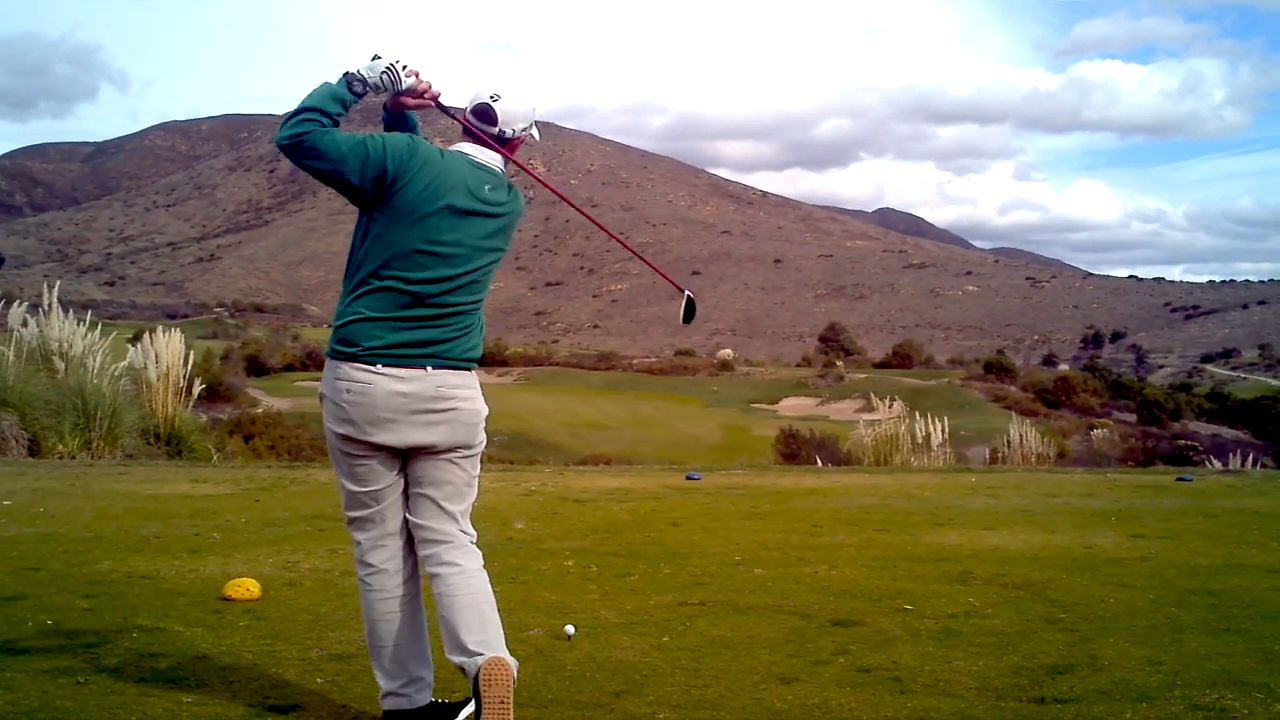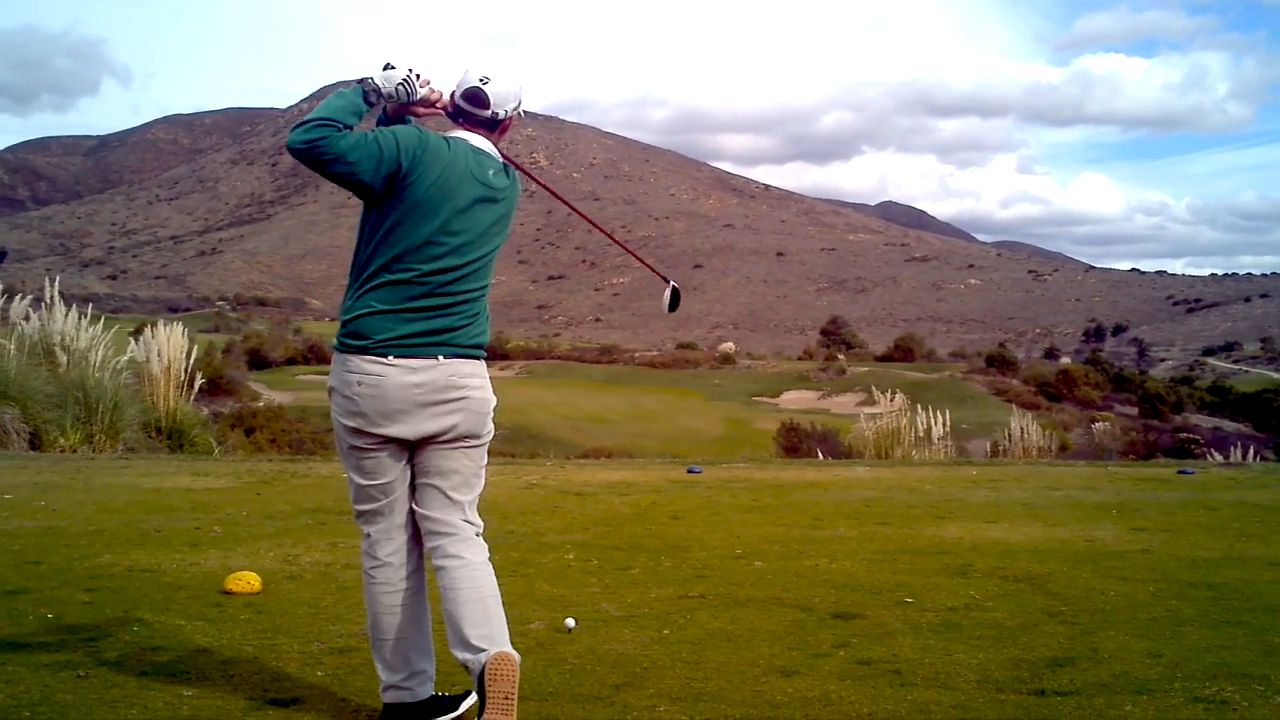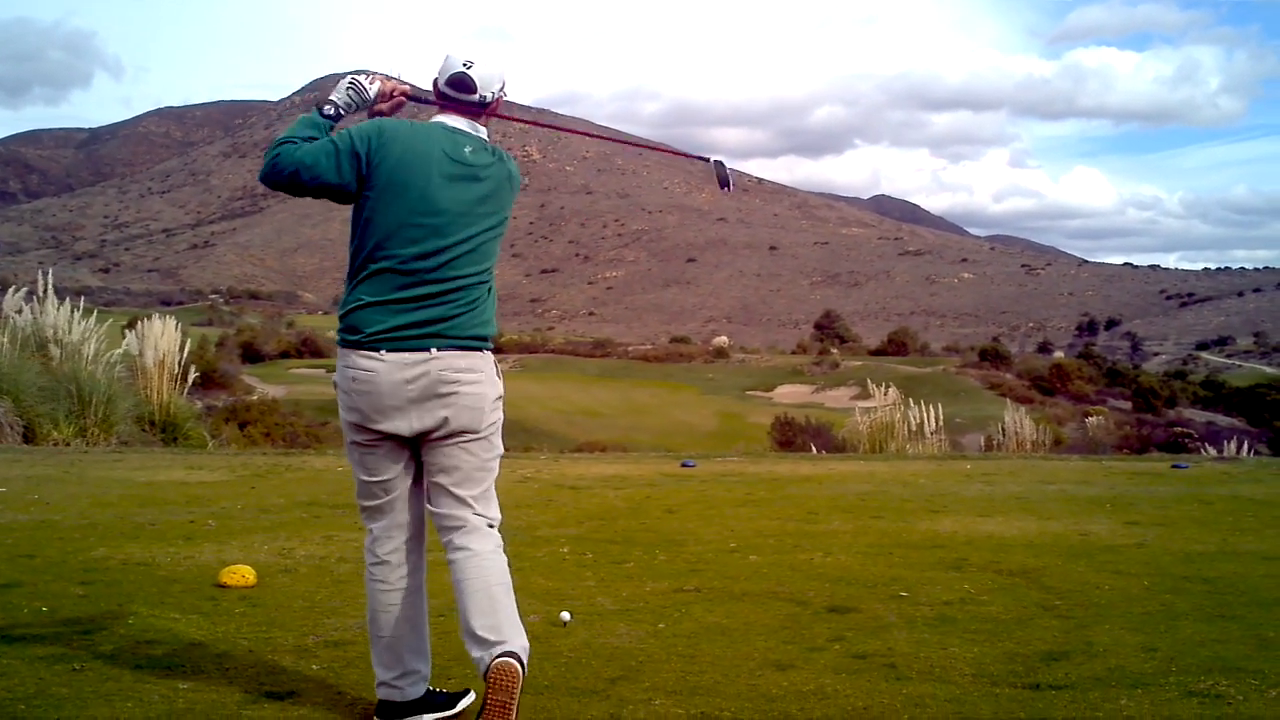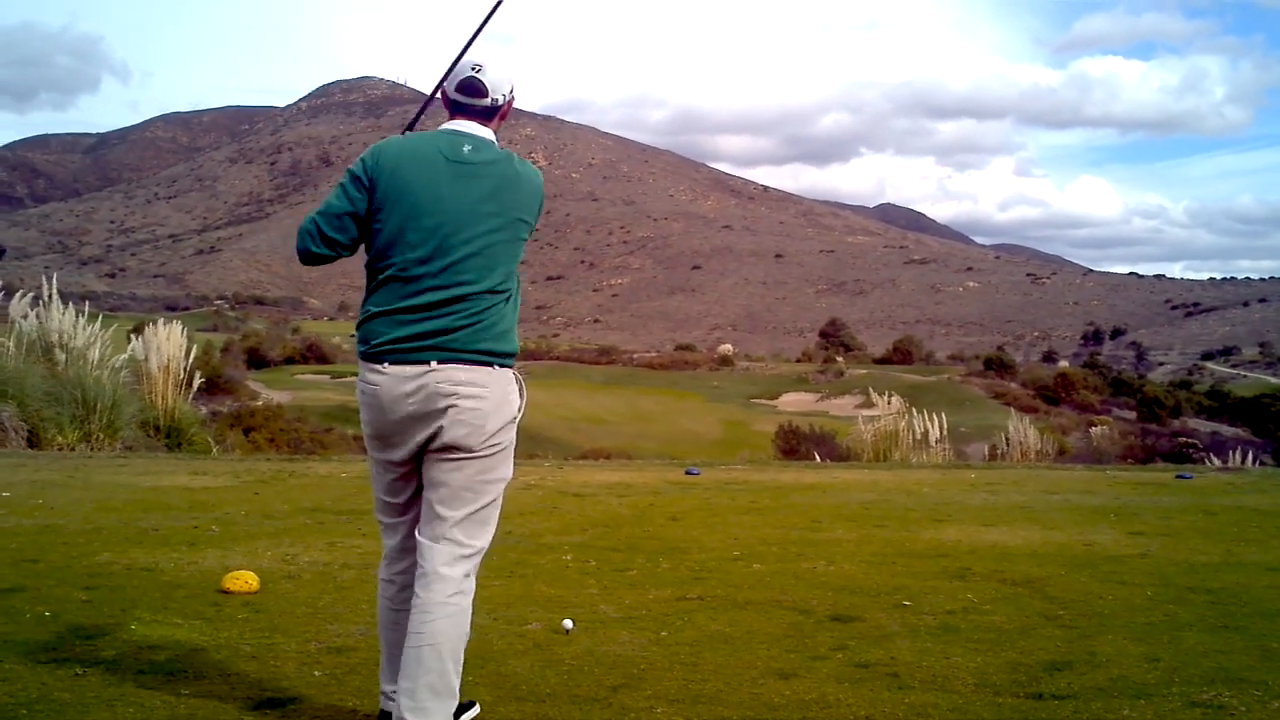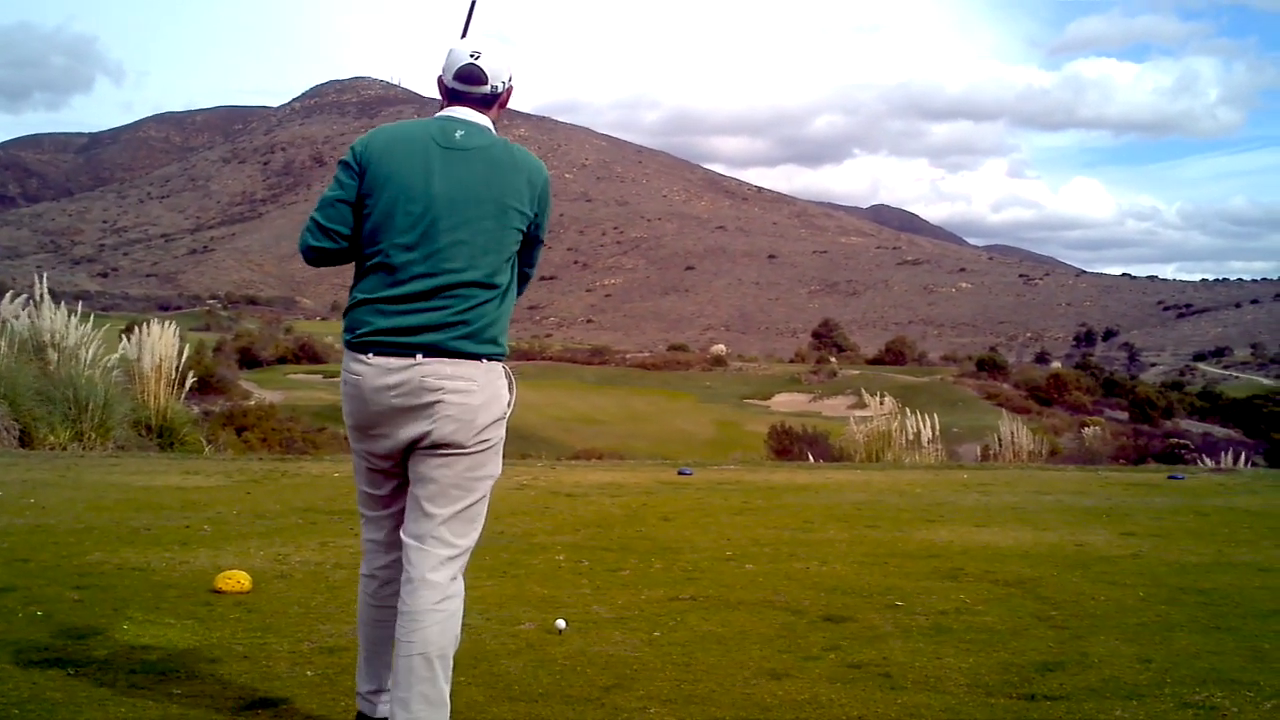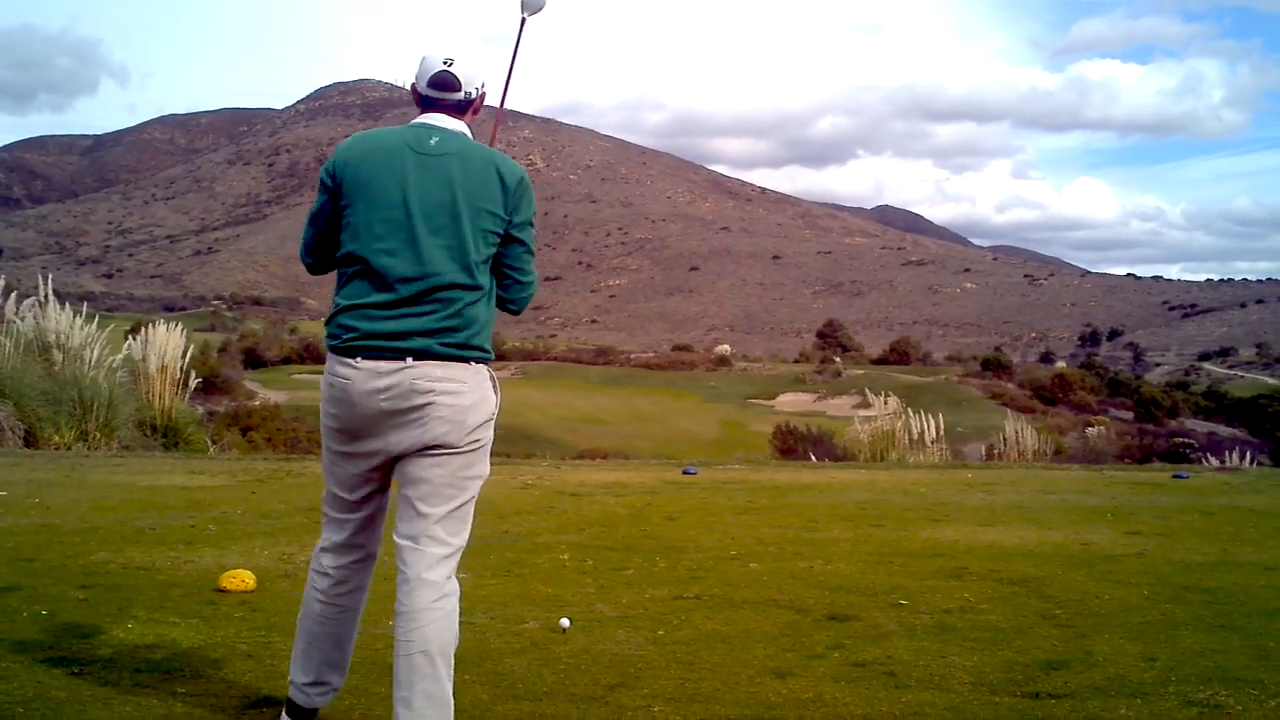
dt=0.3s
person 1, frame 1
left shoulder: (408, 163)
right shoulder: (509, 203)
left elbow: (297, 136)
left wrist: (366, 81)
right wrist: (398, 111)
left hip: (360, 385)
right hip: (449, 392)
left knee: (380, 549)
right knee: (449, 541)
right ankle: (488, 662)
person 1, frame 2
left shoulder: (417, 153)
right shoulder: (506, 185)
left elbow: (307, 141)
left wrist: (378, 89)
right wrist: (402, 116)
left hip: (371, 377)
right hip: (457, 381)
left knee: (388, 541)
right knee: (456, 533)
right ankle: (492, 655)
person 1, frame 3
left shoulder: (383, 141)
right shoulder: (506, 174)
left elbow: (277, 169)
left wrist: (339, 104)
left hip: (371, 369)
right hip: (462, 372)
left knee: (390, 538)
right knee: (471, 529)
right ankle: (500, 657)
person 1, frame 4
left shoulder: (387, 160)
right shoulder: (527, 182)
left elbow: (313, 246)
left hip: (387, 380)
right hip: (477, 386)
left knee: (403, 550)
right knee: (450, 562)
person 1, frame 5
left shoulder: (376, 147)
right shoulder: (528, 173)
left elbow: (317, 246)
left hip: (372, 372)
right hip: (466, 381)
left knee: (384, 547)
right knee: (435, 562)
person 1, frame 6
left shoulder: (354, 155)
right shoulder: (506, 176)
left elbow: (314, 258)
right elbow: (517, 295)
left hip: (355, 376)
right hip: (451, 385)
left knee: (343, 546)
right knee: (430, 563)
